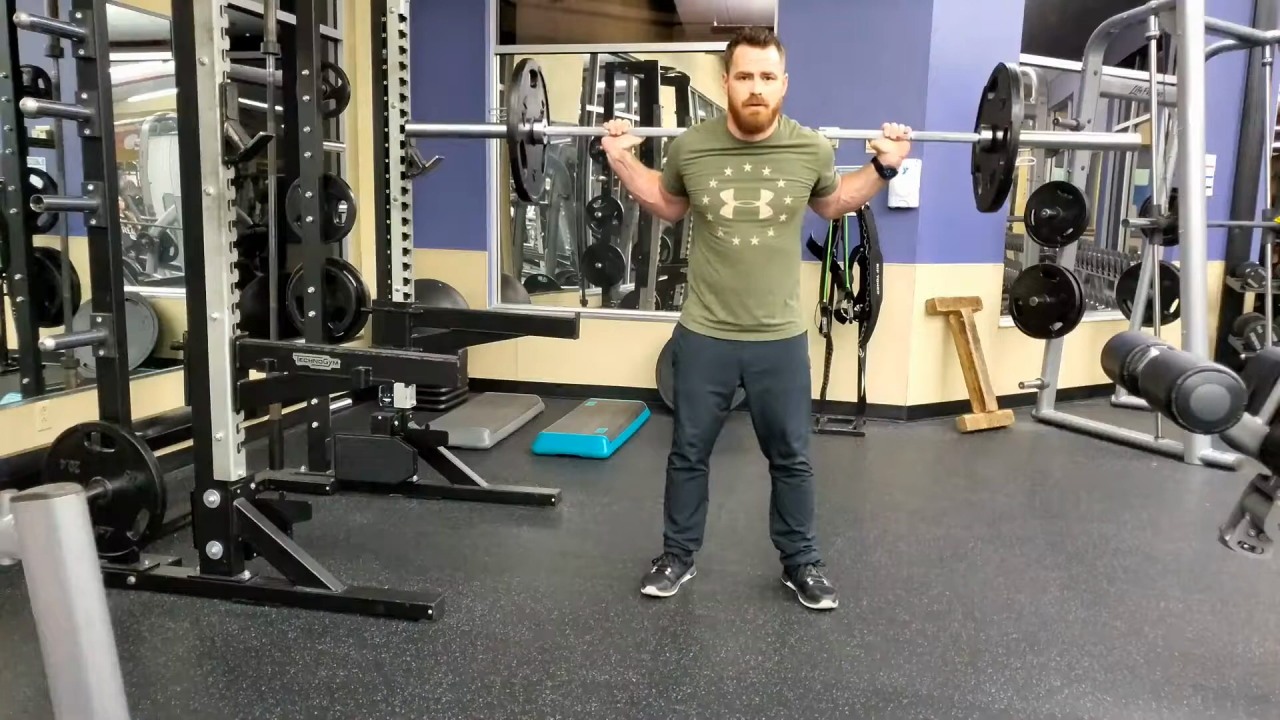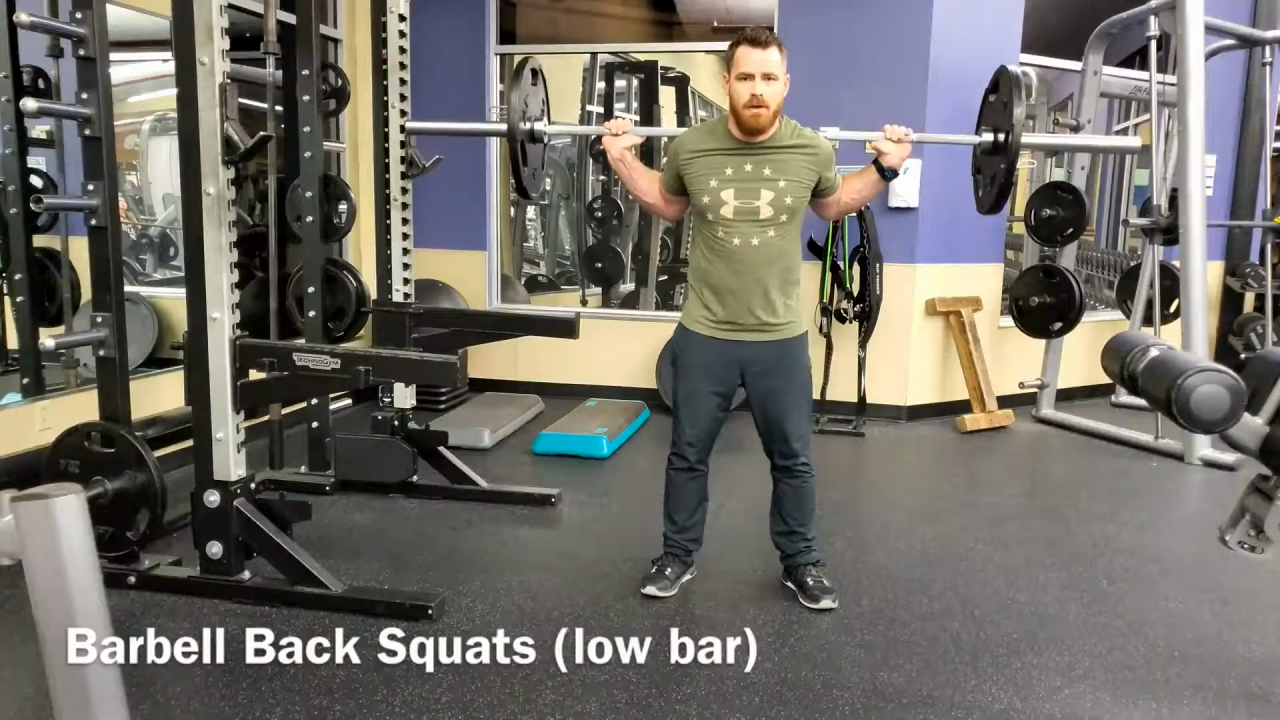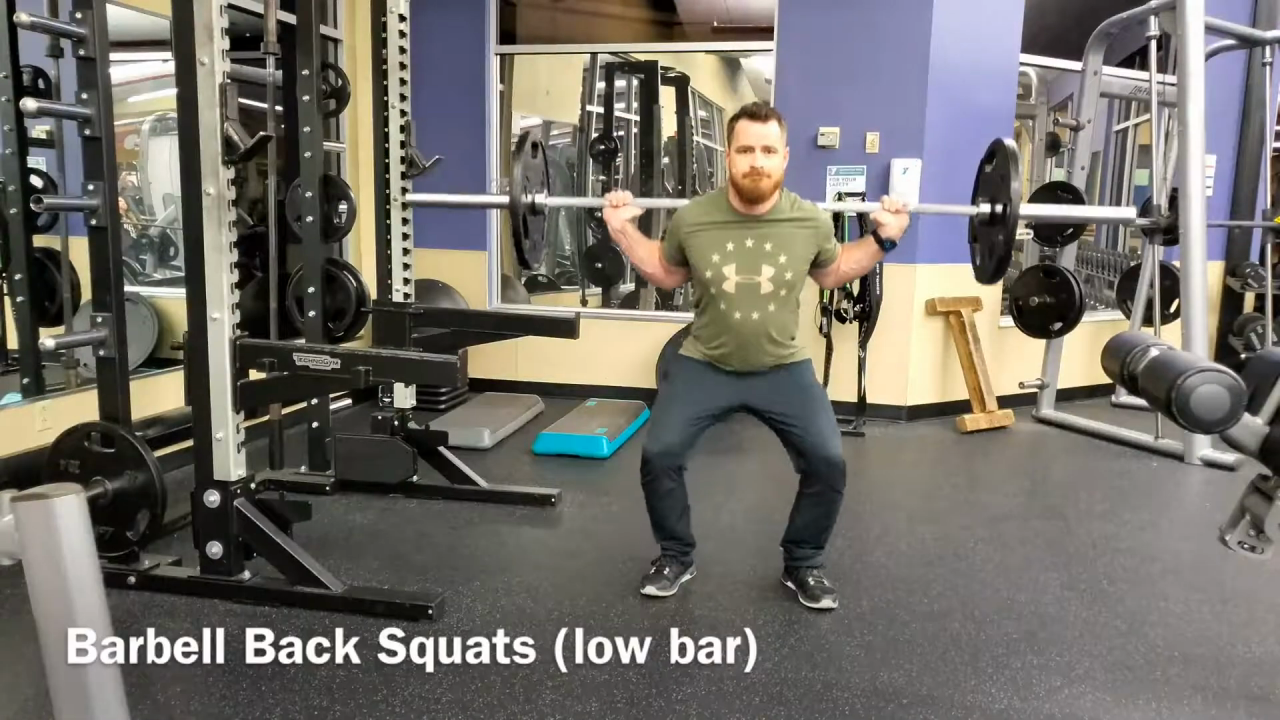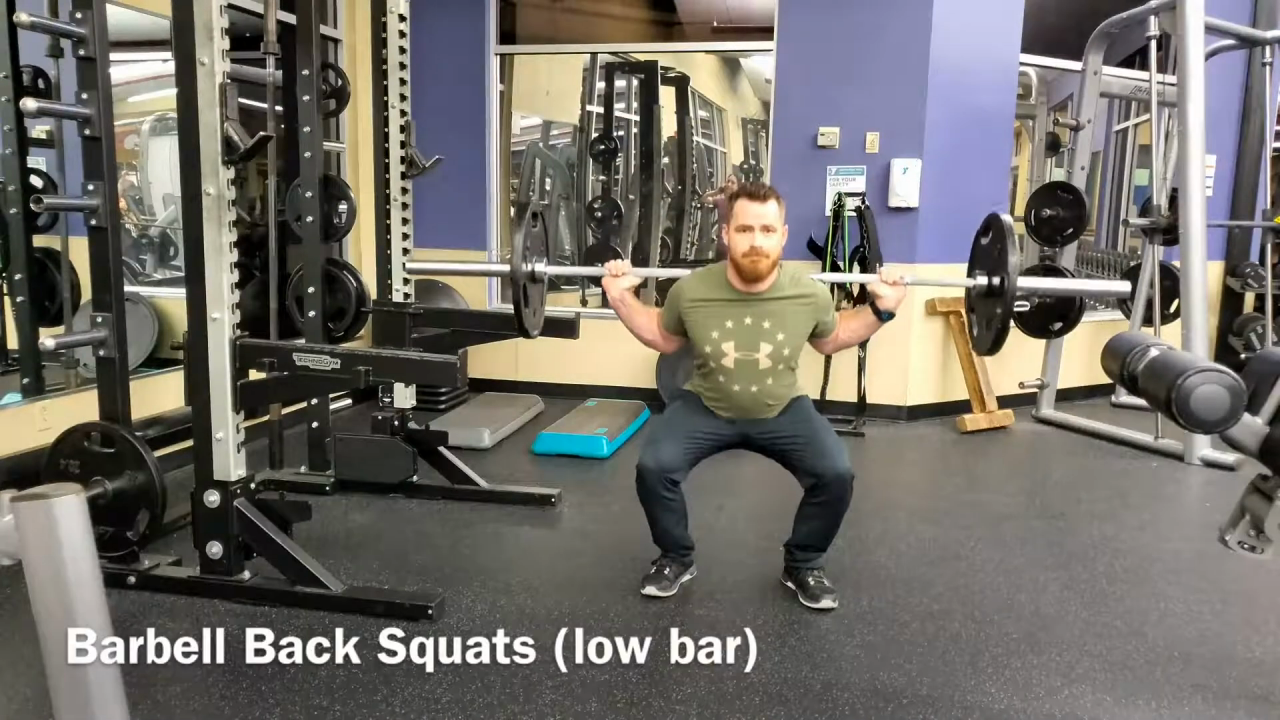
dt=0.5s
person 1, frame 1
left shoulder: (812, 150)
right shoulder: (689, 148)
left elbow: (833, 204)
right elbow: (669, 205)
left wrist: (882, 168)
right wrist: (623, 161)
left hip: (780, 336)
right hip: (704, 334)
left knee: (791, 457)
right knee: (689, 451)
left ankle: (801, 562)
right ankle: (677, 555)
person 1, frame 2
left shoulder: (813, 150)
right shoulder: (690, 147)
left elbow: (834, 204)
right elbow: (667, 204)
left wrist: (884, 169)
right wrist: (621, 160)
left hip: (781, 336)
right hip: (705, 333)
left knee: (793, 459)
right knee: (688, 453)
left ankle: (801, 563)
right ankle: (677, 557)
person 1, frame 3
left shoulder: (812, 222)
right shoulder: (691, 219)
left elbow: (832, 273)
right elbow: (668, 275)
left wrist: (882, 240)
right wrist: (623, 230)
left hip: (782, 368)
right hip: (705, 365)
left knee: (828, 462)
right knee: (659, 454)
left ankle: (802, 565)
right ankle: (675, 558)
person 1, frame 4
left shoulder: (810, 294)
right shoulder: (691, 291)
left elbow: (831, 339)
right elbow: (665, 338)
left wrist: (879, 310)
right wrist: (621, 299)
left hip: (782, 410)
right hip: (705, 407)
left knee: (836, 475)
right knee: (654, 467)
left ankle: (803, 565)
right ankle: (676, 558)
